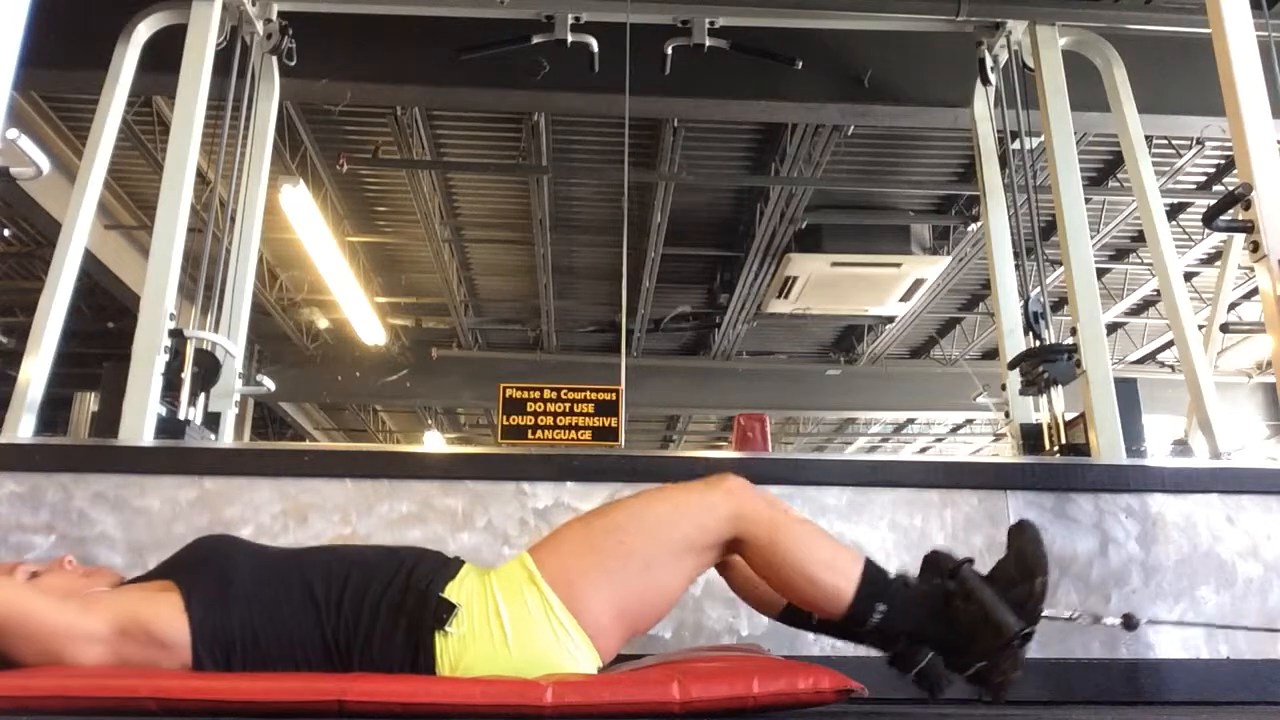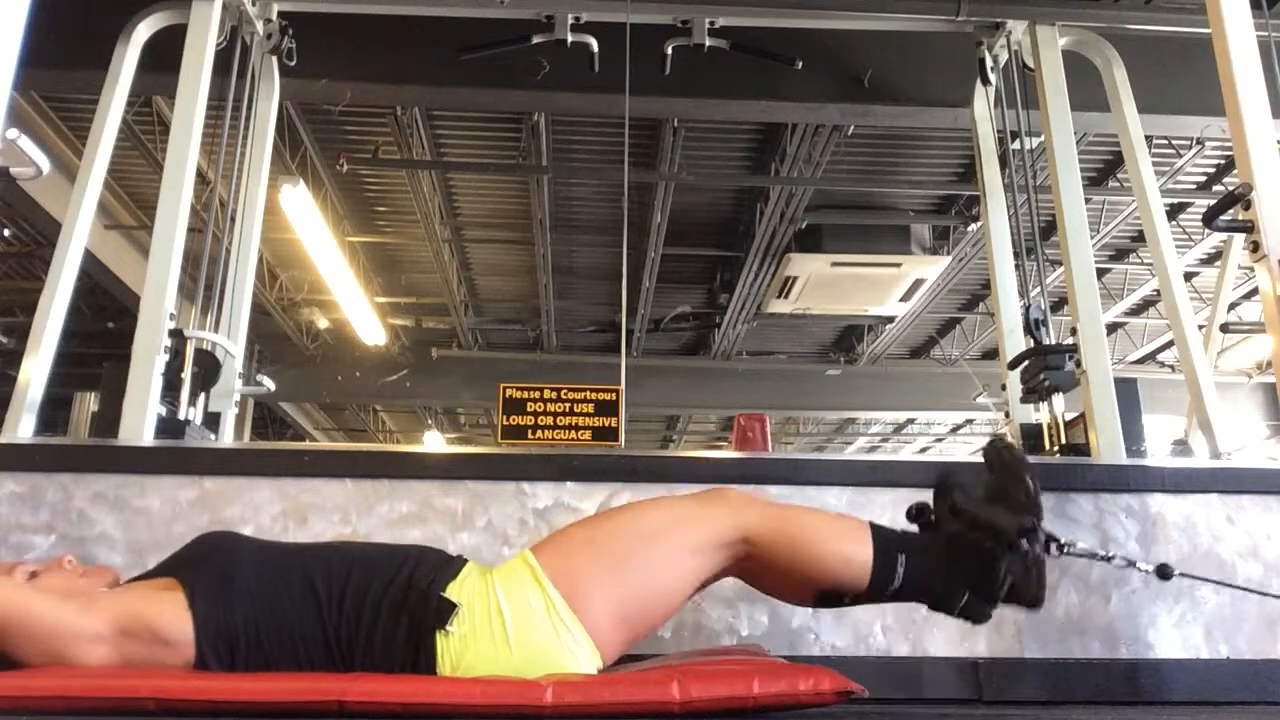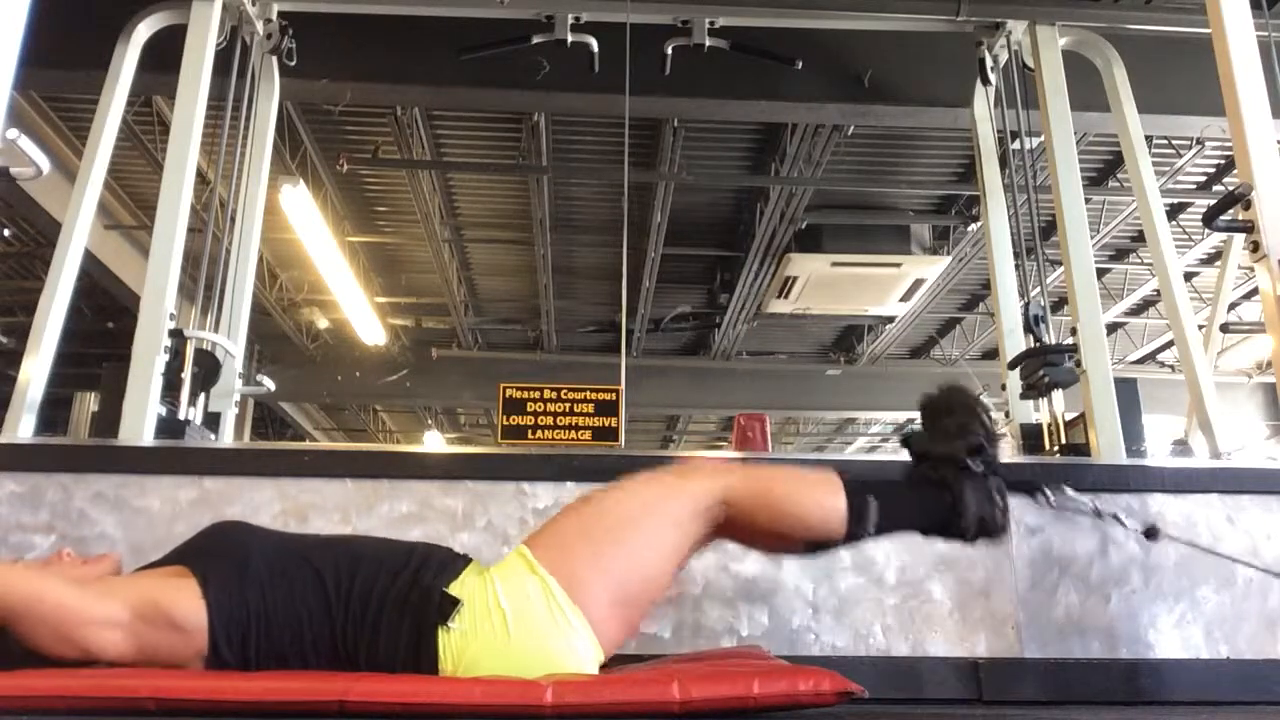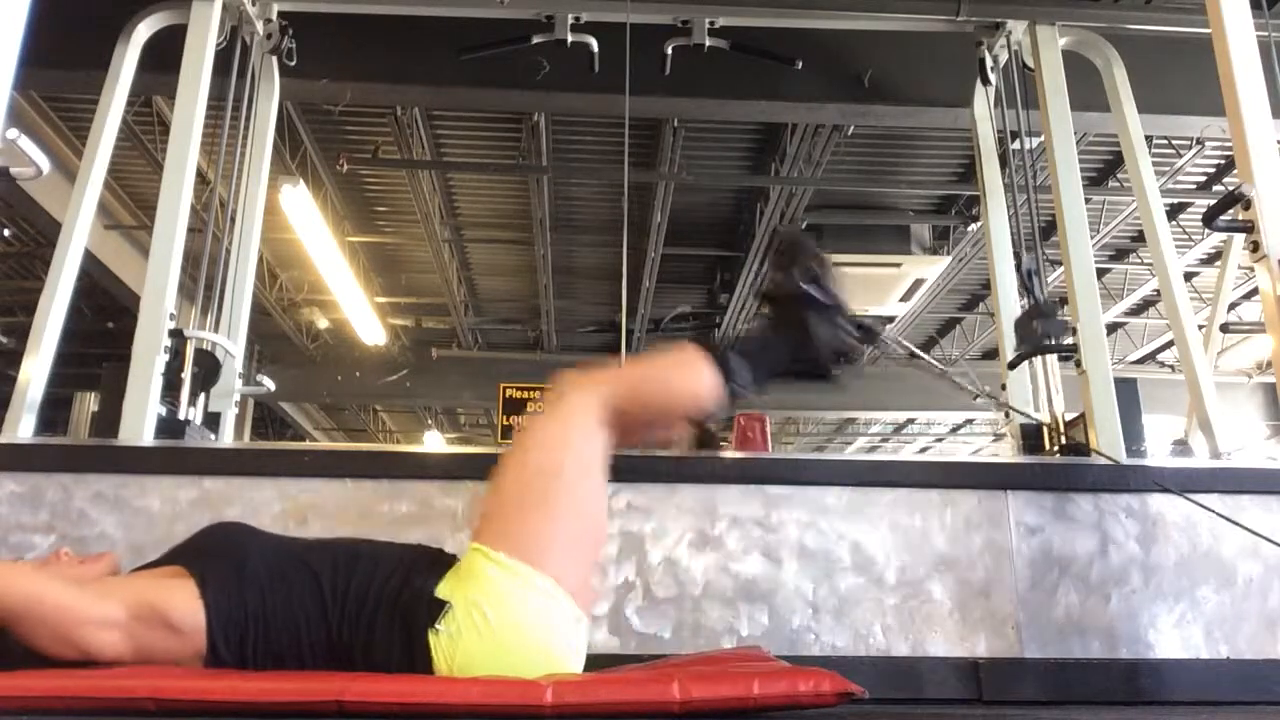
dt=0.3s
person 1, frame 1
left shoulder: (150, 606)
right shoulder: (128, 628)
left hip: (470, 615)
right hip: (487, 636)
left knee: (723, 520)
right knee: (731, 500)
left ankle: (937, 623)
right ankle: (944, 623)
person 1, frame 2
left shoulder: (151, 606)
right shoulder: (136, 624)
left hip: (464, 614)
right hip: (483, 632)
left knee: (725, 532)
right knee: (733, 516)
left ankle: (950, 561)
right ankle: (968, 563)
person 1, frame 3
left shoulder: (152, 604)
right shoulder: (137, 615)
left hip: (471, 622)
right hip: (493, 638)
left knee: (695, 494)
right knee: (704, 484)
left ankle: (931, 490)
right ankle: (934, 496)
person 1, frame 4
left shoulder: (147, 606)
right shoulder: (142, 618)
left hip: (463, 626)
right hip: (486, 628)
left knee: (579, 419)
right knee: (581, 398)
left ankle: (783, 346)
right ankle: (785, 344)
